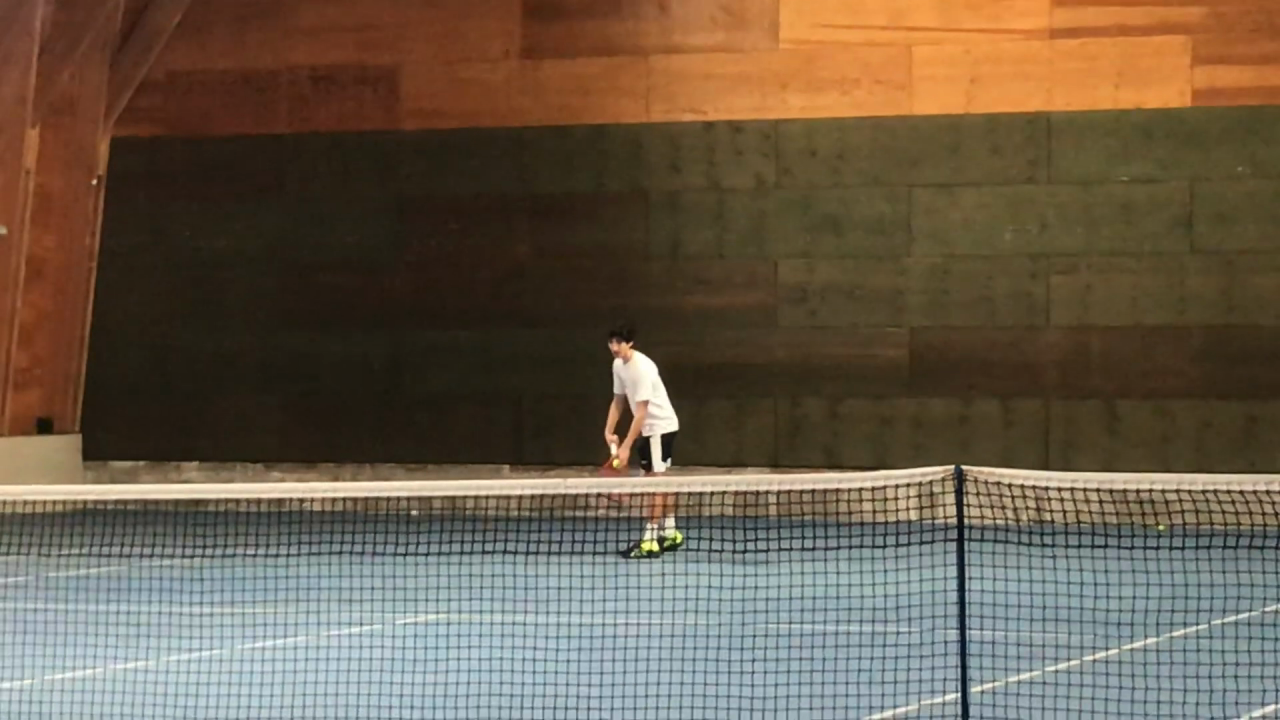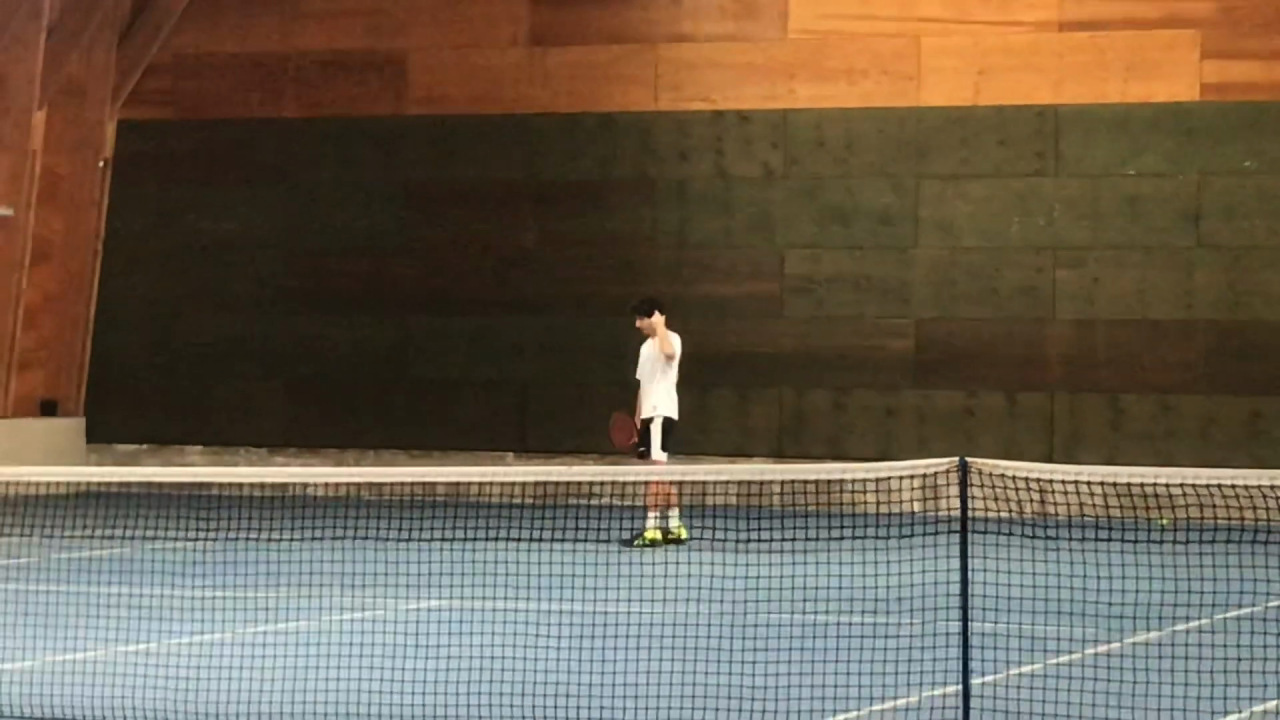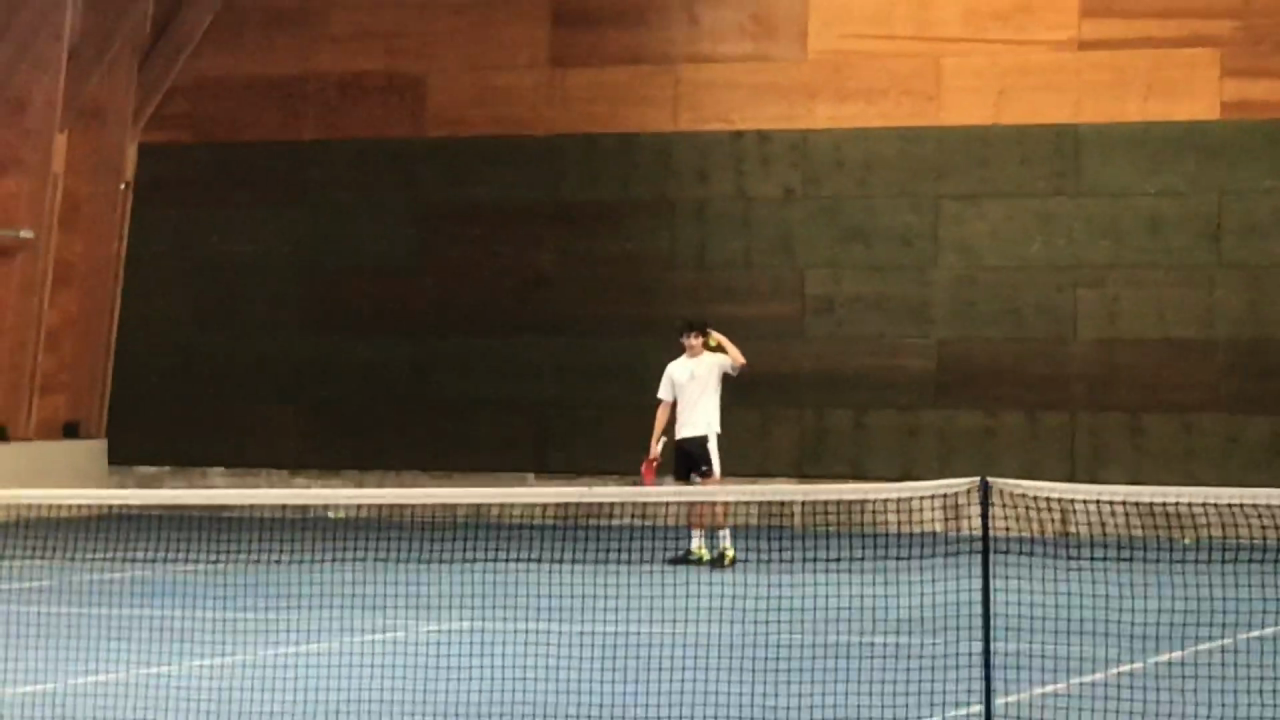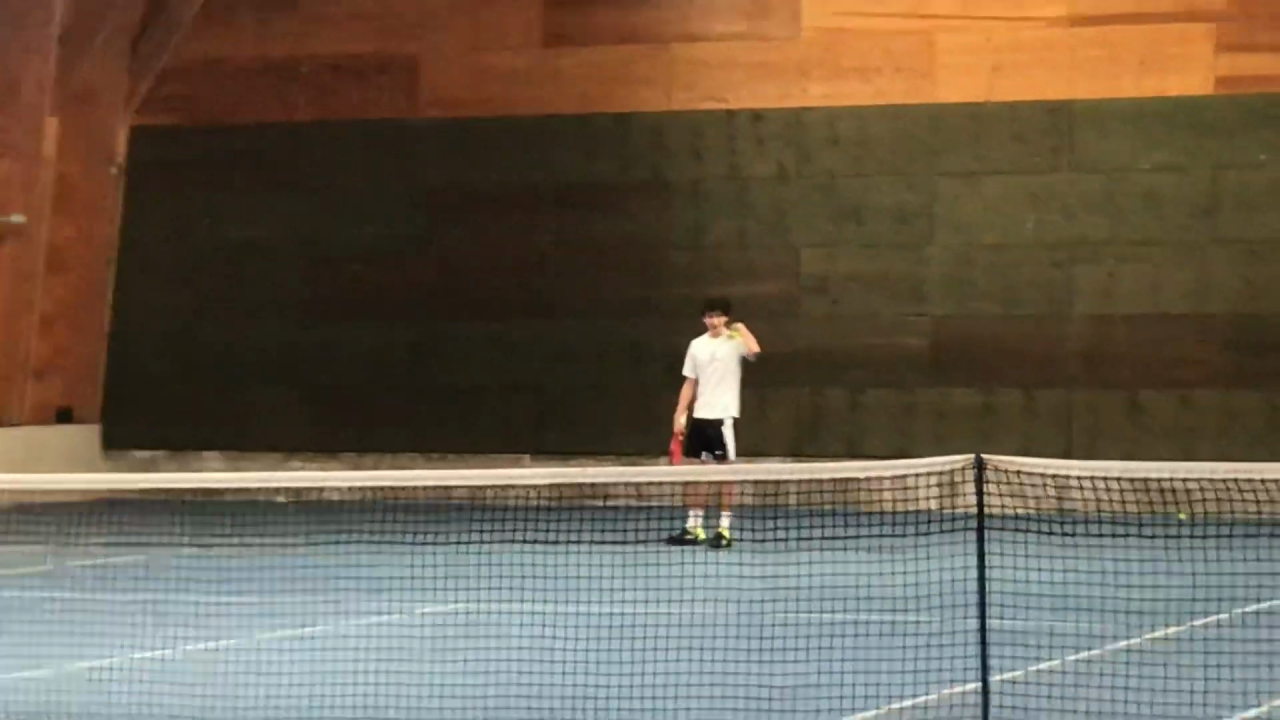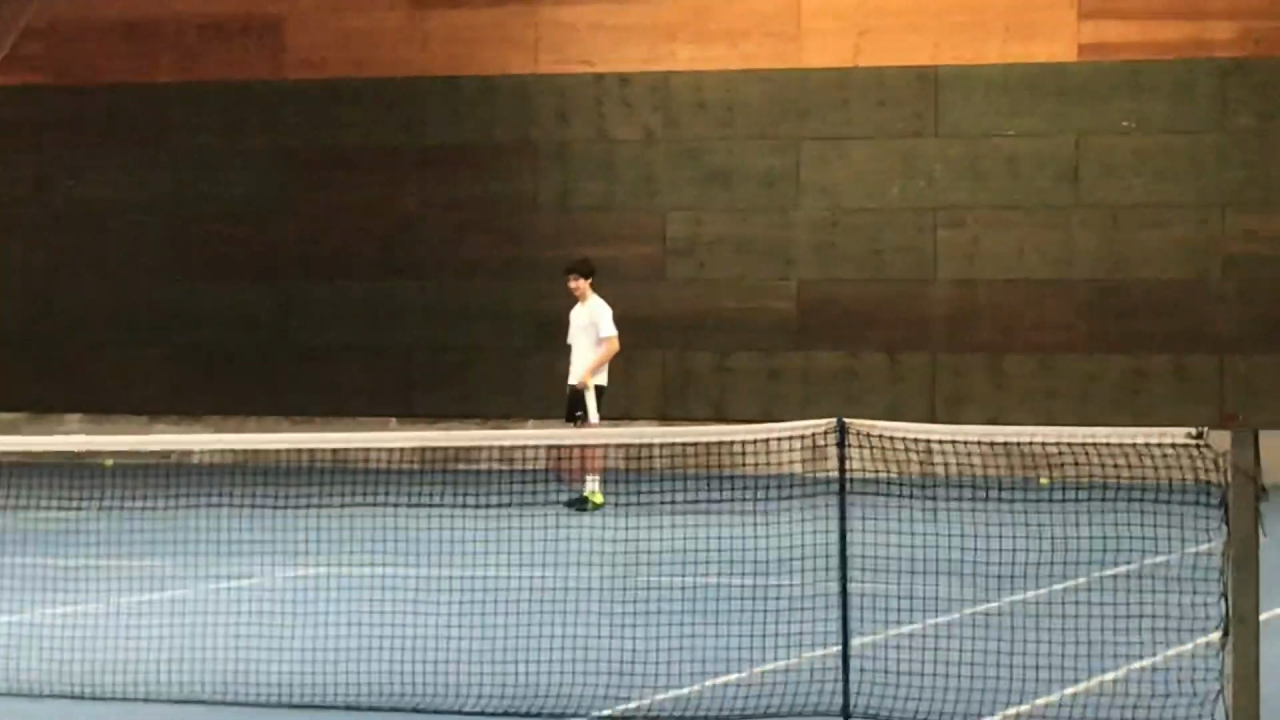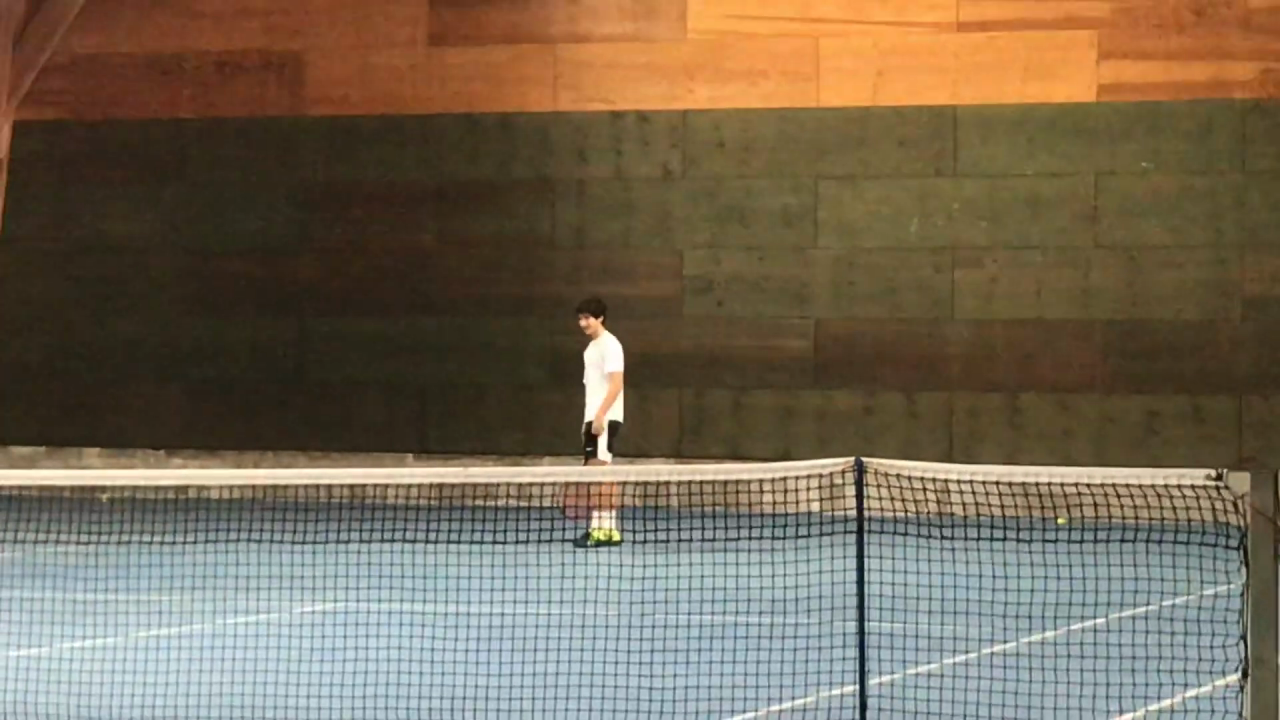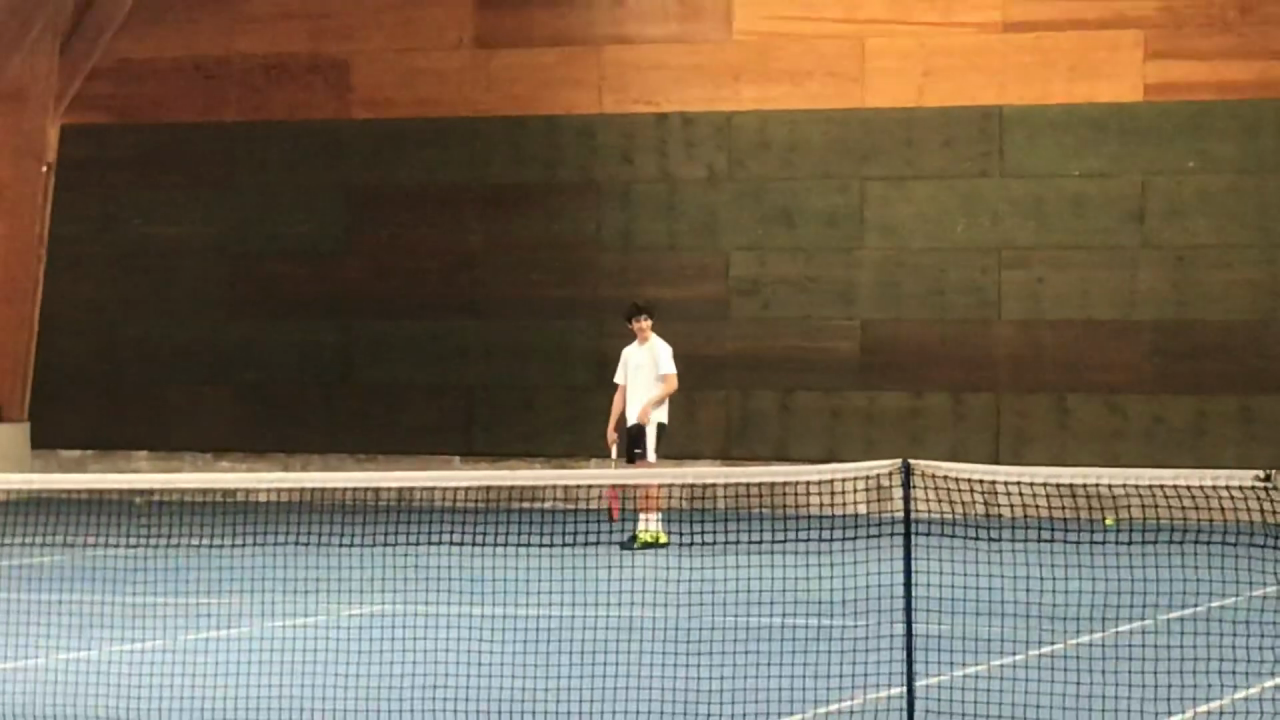
dt=0.7s
person 1, frame 1
left shoulder: (643, 368)
right shoulder: (618, 365)
left elbow: (641, 412)
right elbow: (618, 400)
left wrist: (626, 447)
right wrist: (609, 431)
left hip: (660, 427)
right hip: (652, 428)
left ankle: (650, 541)
right ankle: (670, 534)
person 1, frame 2
left shoulder: (669, 339)
right shoulder: (646, 346)
left elbow: (669, 353)
left wrist: (659, 326)
right wrist: (637, 417)
left hip: (662, 414)
right hip: (649, 414)
left ankle: (652, 531)
right ankle: (675, 527)
person 1, frame 3
left shoulder: (715, 361)
right shoulder: (673, 367)
left elbow: (740, 362)
right elbow: (665, 406)
left wrist: (721, 339)
right wrist: (654, 441)
left hip: (706, 434)
right hip: (682, 436)
left ankle: (726, 547)
right ankle: (697, 548)
person 1, frame 4
left shoulder: (735, 342)
right shoulder: (696, 345)
left elbow: (754, 350)
right elbow: (690, 383)
left wrist: (741, 329)
right wrist: (678, 415)
left hip: (723, 416)
right hip: (699, 416)
left ankle: (724, 529)
right ankle: (693, 528)
person 1, frame 5
left shoulder: (599, 308)
right shoulder: (575, 311)
left elbow: (613, 346)
left wrist: (589, 372)
left hip: (591, 382)
right hip: (577, 381)
left ankle: (594, 492)
right ankle: (589, 490)
person 1, frame 6
left shoulder: (610, 344)
right shoulder: (590, 349)
left elbow: (616, 384)
left wrist: (600, 416)
right wrist: (589, 421)
left hip: (606, 418)
right hip: (593, 418)
left knee: (598, 470)
left ankle: (599, 529)
right ankle: (610, 528)
person 1, frame 7
left shoulder: (660, 348)
right shoulder: (628, 352)
left elbow: (672, 384)
right elbow: (621, 391)
left wrist: (648, 406)
right wrist: (611, 425)
left hip: (651, 420)
right hip: (633, 421)
left knee: (645, 472)
left ankle: (646, 530)
right ankle: (655, 530)
